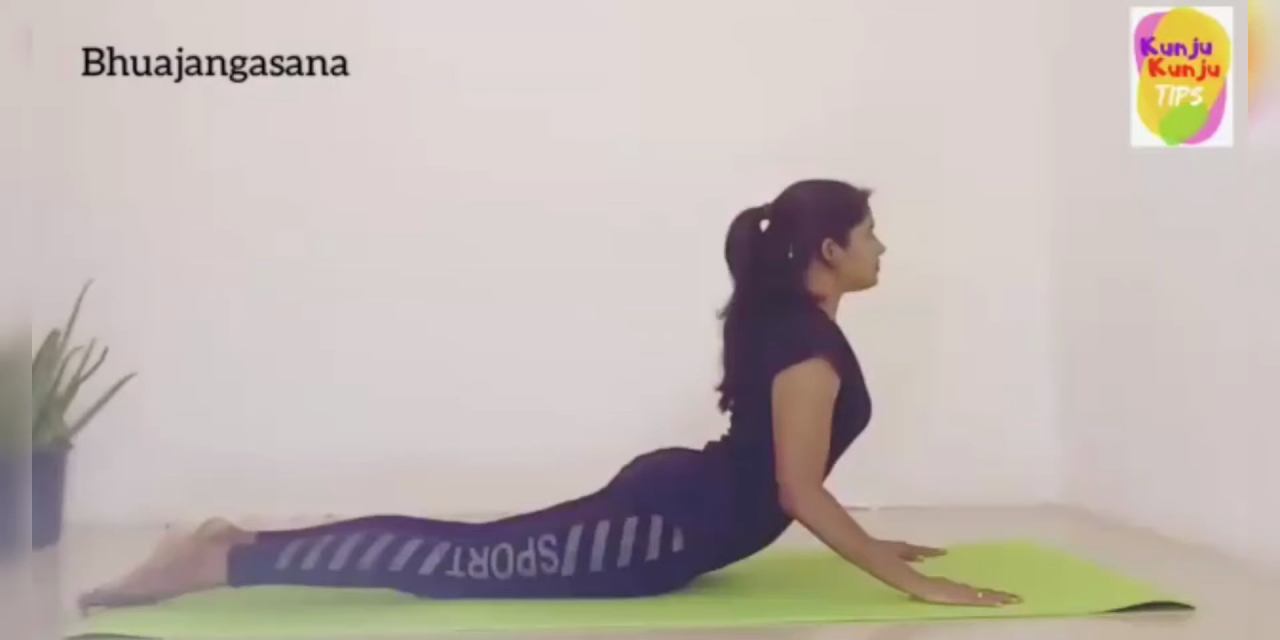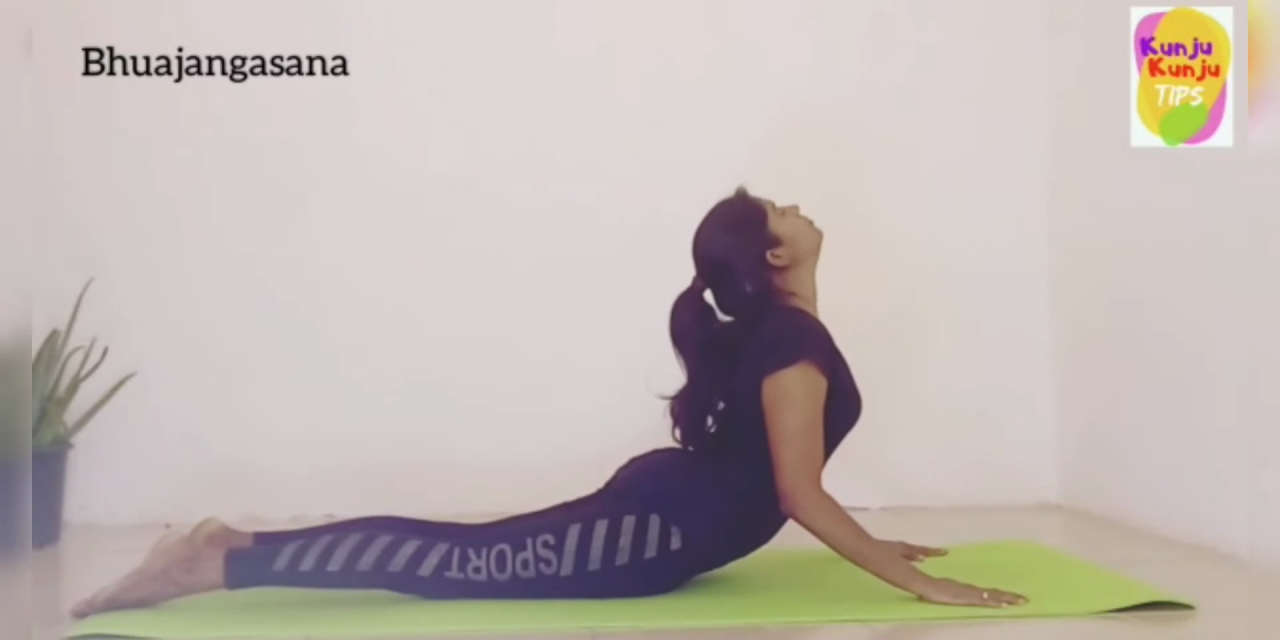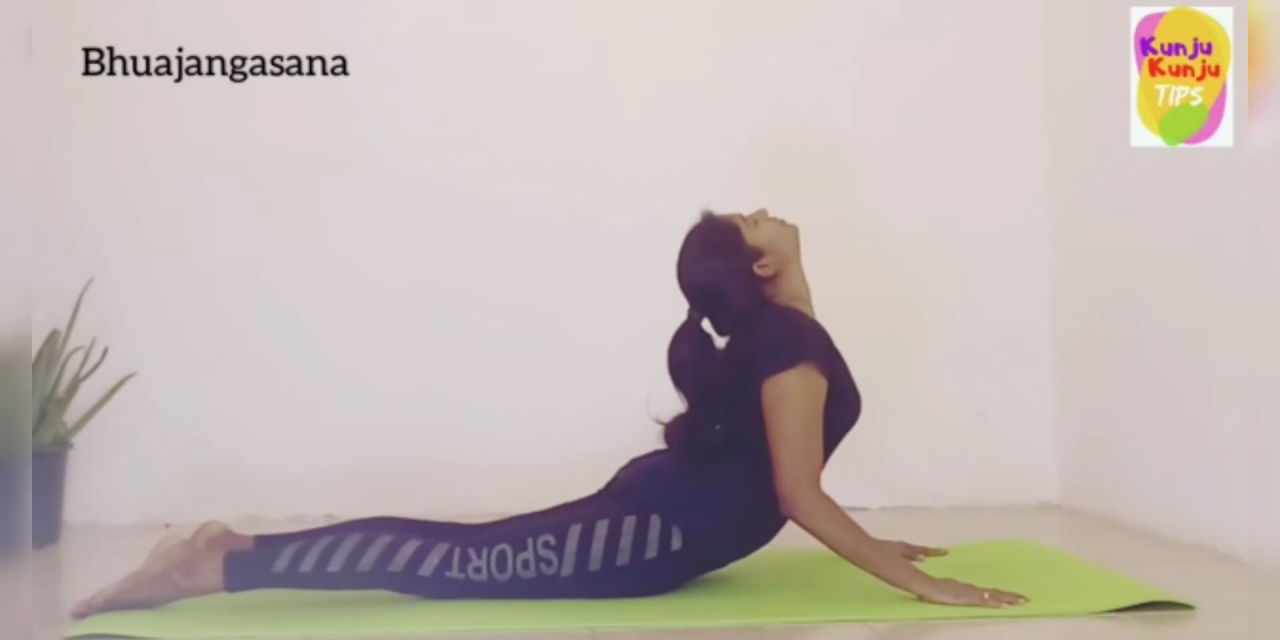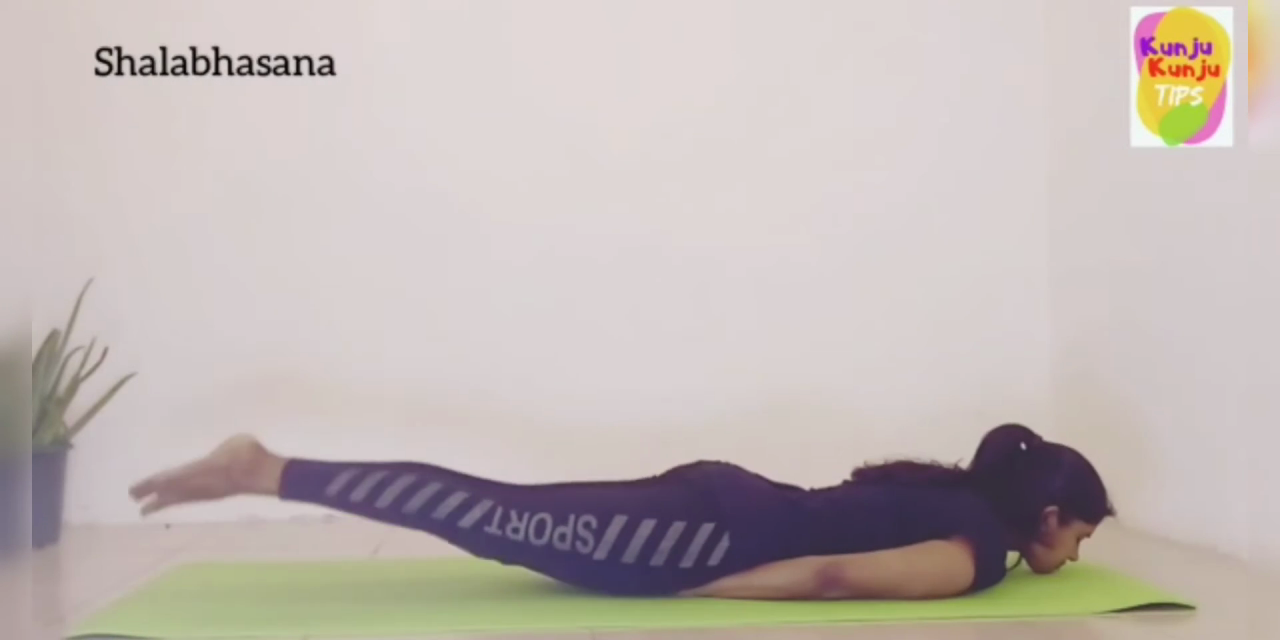
dt=1s
person 1, frame 1
left shoulder: (790, 322)
right shoulder: (813, 343)
left elbow: (787, 476)
right elbow: (800, 495)
left wrist: (871, 543)
right wrist: (910, 582)
left hip: (668, 497)
right hip: (671, 527)
left knee: (470, 544)
right knee: (459, 566)
left ankle: (241, 541)
right ankle: (217, 563)
person 1, frame 2
left shoulder: (770, 329)
right shoulder: (795, 343)
left elbow: (780, 476)
right elbow: (800, 496)
left wrist: (870, 543)
right wrist: (914, 581)
left hip: (660, 500)
right hip: (659, 530)
left knee: (461, 548)
right knee: (458, 567)
left ankle: (237, 544)
right ankle: (210, 568)
person 1, frame 3
left shoulder: (770, 333)
right shoulder: (793, 344)
left elbow: (781, 479)
right elbow: (800, 497)
left wrist: (870, 545)
right wrist: (916, 581)
left hip: (657, 505)
right hip: (659, 532)
left knee: (460, 545)
right knee: (459, 564)
left ankle: (238, 546)
right ankle: (207, 570)
person 1, frame 4
left shoulder: (966, 500)
right shoulder: (975, 554)
right elbow: (832, 574)
right wrist: (707, 592)
left hip: (718, 503)
right hip: (715, 534)
left knee: (492, 512)
right knee: (488, 519)
left ankle: (267, 466)
right ankle: (264, 472)
